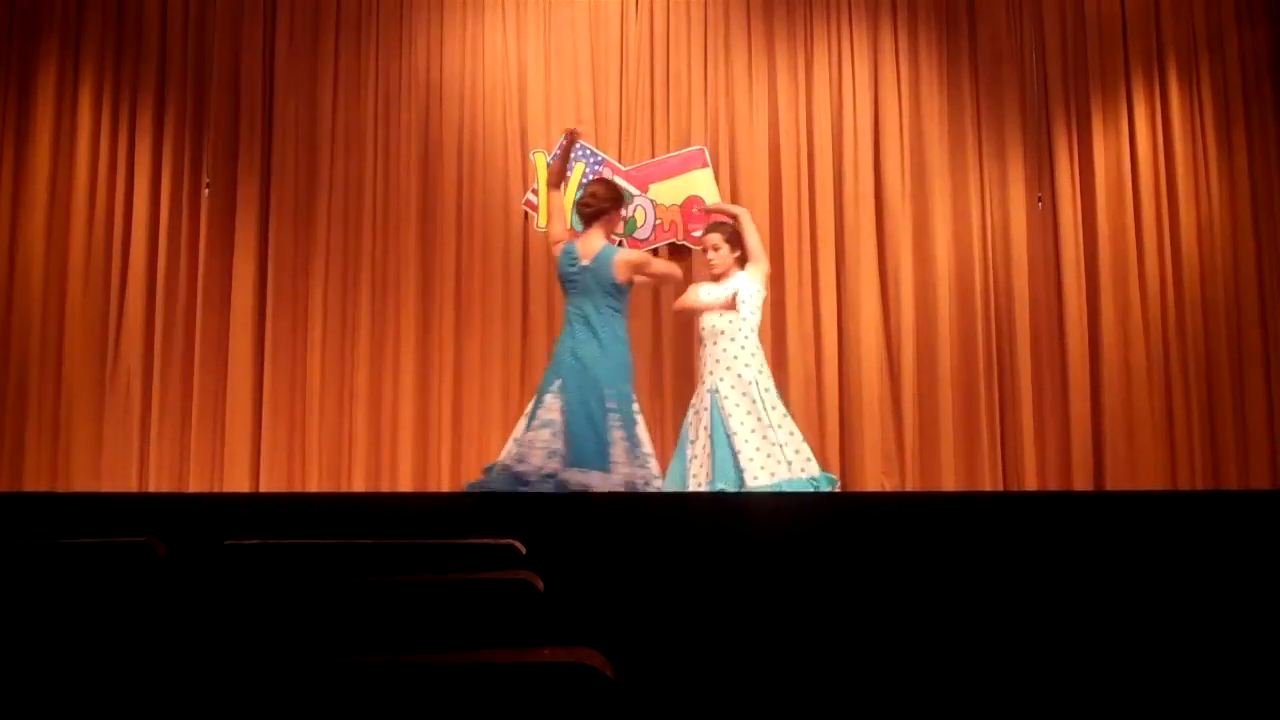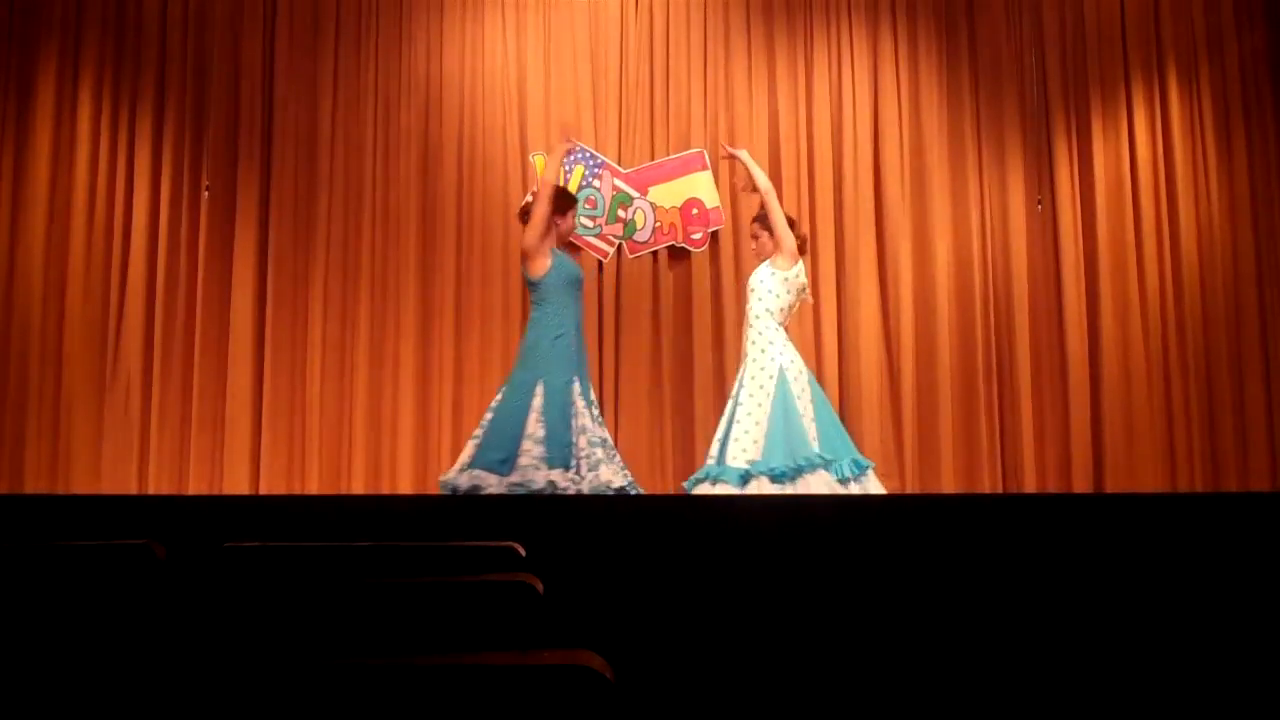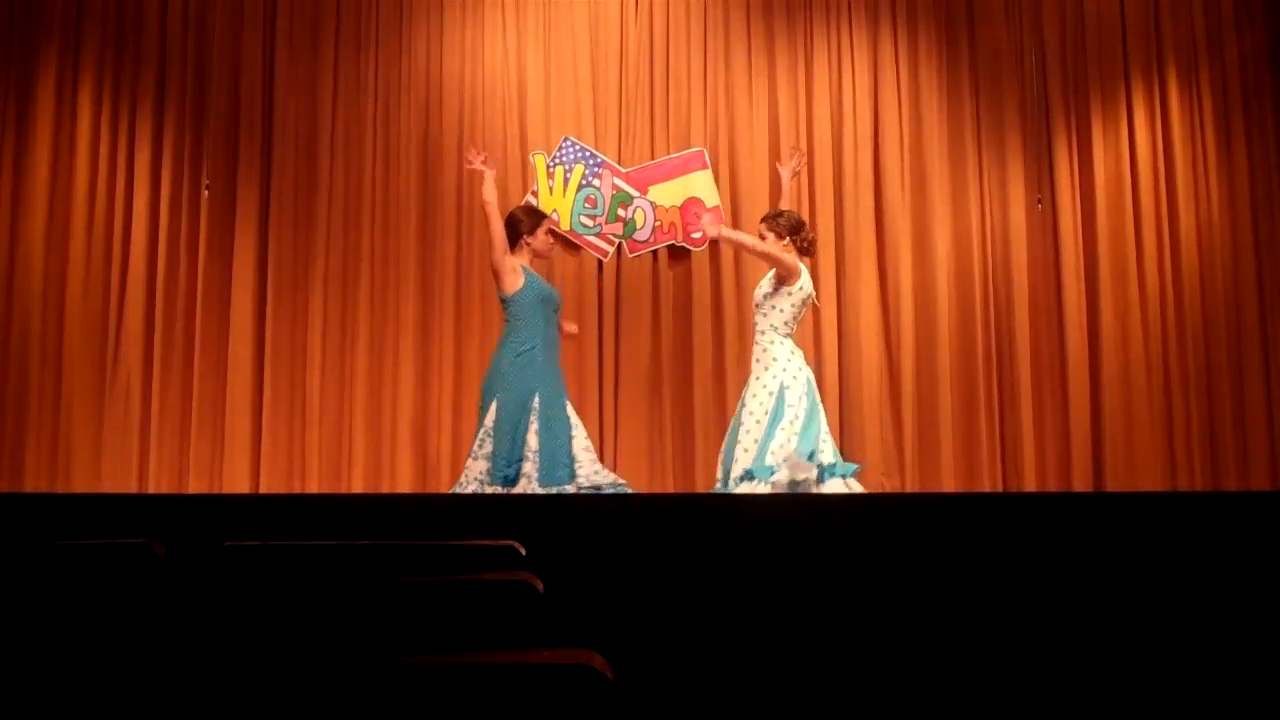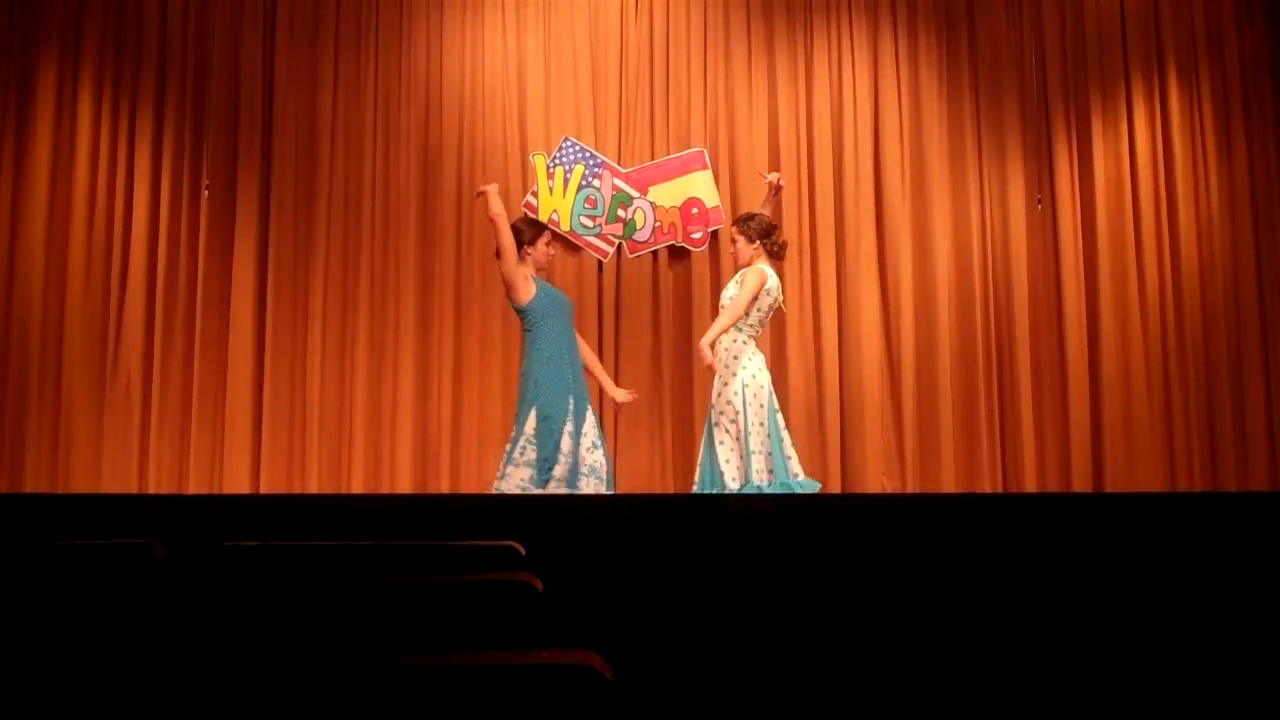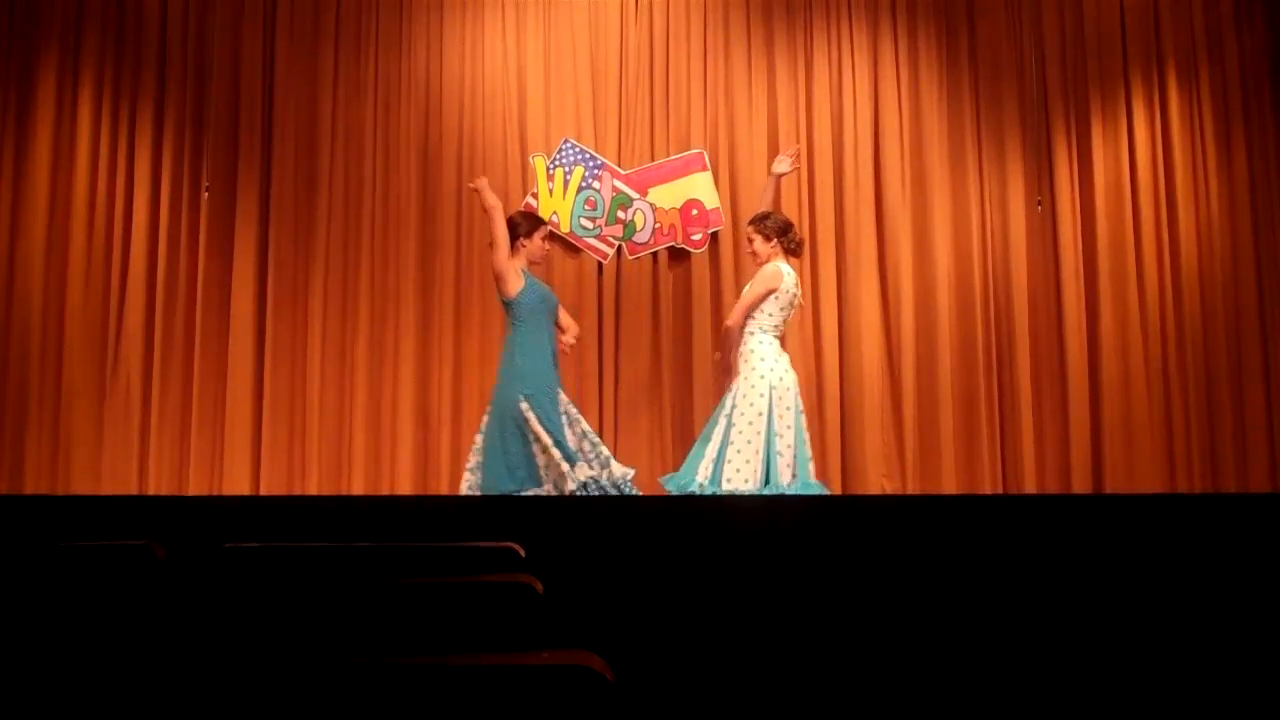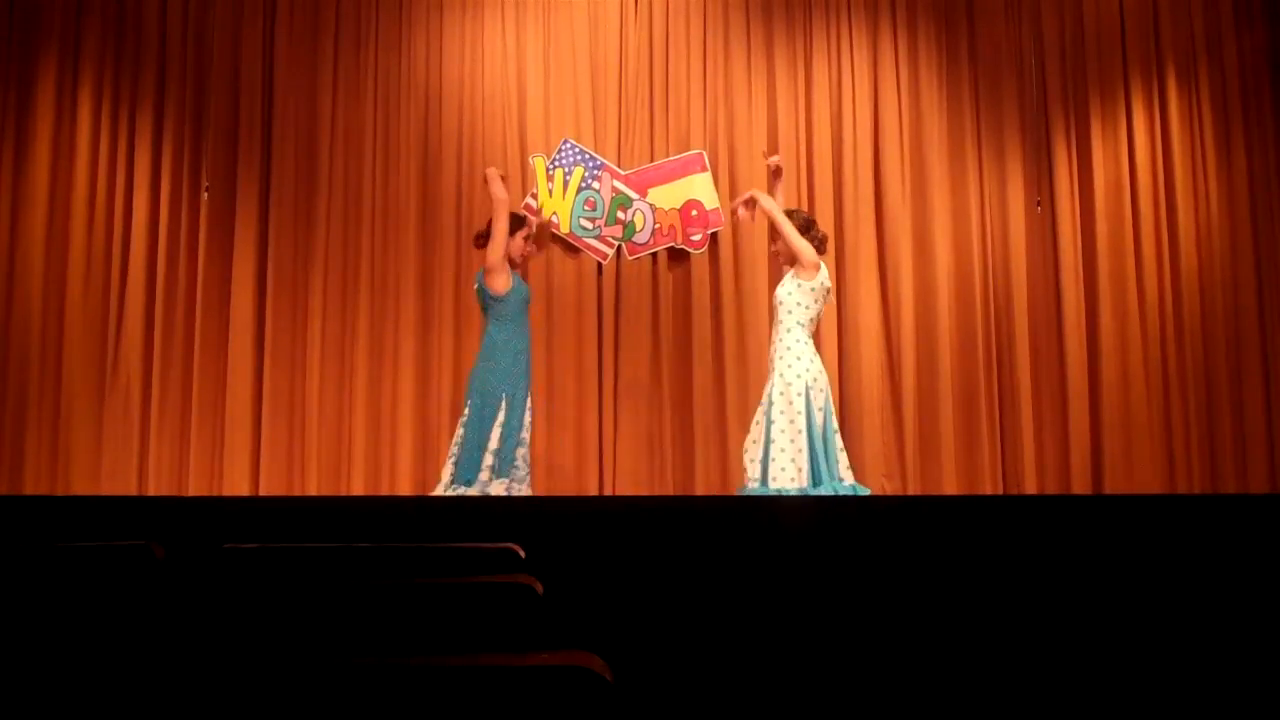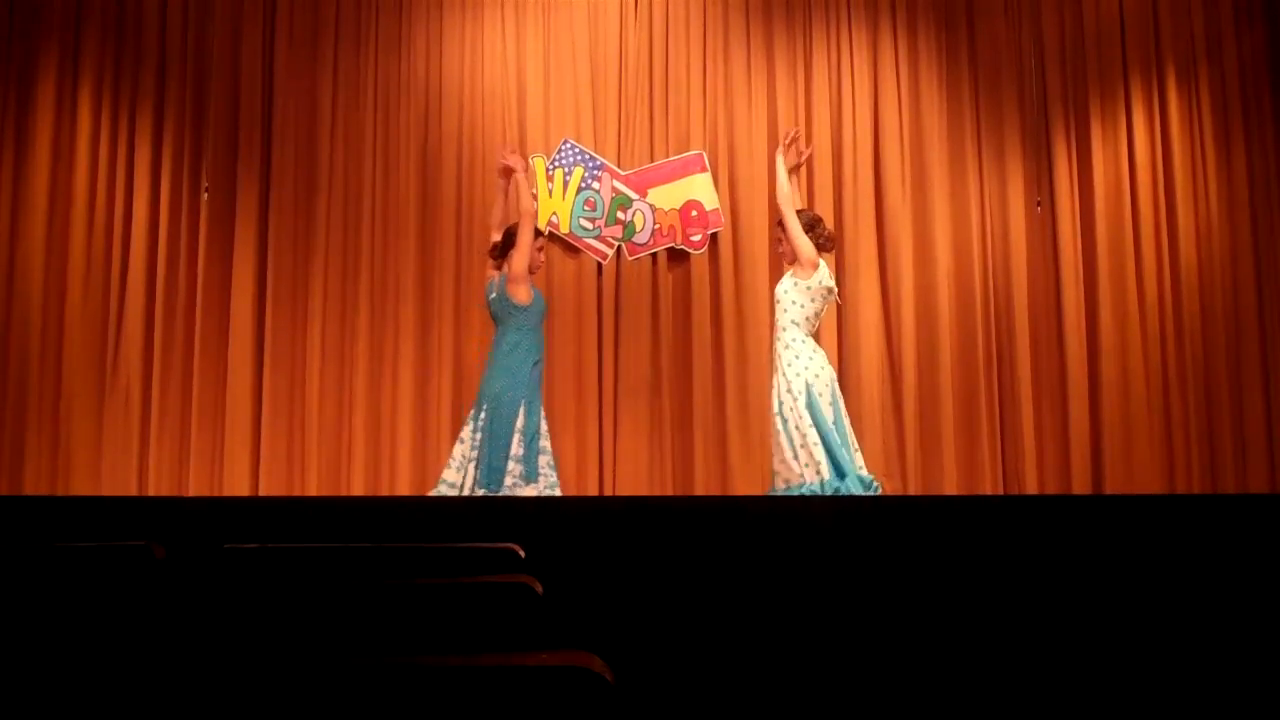
dt=0.5s
person 1, frame 1
left shoulder: (561, 248)
right shoulder: (624, 258)
left elbow: (554, 187)
right elbow: (675, 274)
left wrist: (567, 149)
right wrist: (639, 274)
left hip: (569, 358)
right hip: (609, 362)
left knee: (557, 444)
right knee: (609, 446)
person 1, frame 2
left shoulder: (551, 253)
right shoulder: (534, 250)
left elbow: (552, 196)
right elbow: (545, 190)
left wrist: (559, 152)
right wrist: (559, 153)
left hip: (563, 362)
right hip: (546, 361)
left knee: (561, 439)
right knee: (540, 437)
person 1, frame 3
left shoulder: (533, 278)
right shoulder: (507, 268)
right elbow: (489, 205)
left wrist: (560, 326)
right wrist: (488, 173)
left hip: (543, 384)
right hip: (516, 381)
left knee: (550, 463)
right knee: (510, 463)
person 1, frame 4
left shoulder: (545, 291)
right shoulder: (519, 282)
left elbow: (574, 342)
right elbow: (498, 218)
left wrist: (610, 388)
right wrist: (491, 193)
left hip: (569, 391)
right hip: (545, 389)
left knee: (582, 469)
right knee: (541, 467)
person 1, frame 5
left shoulder: (536, 285)
right shoulder: (508, 274)
left elbow: (571, 325)
right elbow: (494, 208)
left wrist: (569, 336)
right wrist: (483, 189)
left hip: (540, 385)
right hip: (524, 385)
left knee: (533, 466)
right knee: (566, 458)
person 1, frame 6
left shoulder: (504, 275)
right shoulder: (495, 271)
right elbow: (500, 205)
left wrist: (534, 228)
right wrist: (493, 177)
left hip: (506, 382)
right hip: (498, 383)
left knee: (495, 463)
right knee: (494, 465)
person 1, frame 7
left shoulder: (496, 280)
right shoulder: (515, 281)
left elbow: (496, 231)
right elbow: (526, 216)
left wrist: (505, 183)
right wrist: (519, 175)
left hip: (502, 390)
right hip: (513, 392)
left knee: (488, 471)
right knee: (513, 476)
person 2, frame 1
left shoulder: (755, 276)
right shoulder: (701, 290)
left elbow: (743, 214)
right elbow: (680, 304)
left wrist: (719, 209)
right wrist: (716, 302)
left hip: (751, 378)
right hip: (713, 384)
left knee: (769, 456)
right knee: (714, 466)
person 2, frame 2
left shoulder: (788, 257)
right shoulder: (775, 267)
left elbow: (770, 196)
right elbow: (766, 219)
left wrist: (745, 158)
right wrist: (757, 186)
left hip: (772, 361)
right hip: (760, 364)
left knee: (768, 443)
right knee: (759, 441)
person 2, frame 3
left shoulder: (791, 268)
right shoulder: (788, 270)
left elbow: (759, 249)
right elbow: (783, 223)
left wrist: (722, 233)
right wrist: (785, 182)
left hip: (780, 372)
right hip: (773, 370)
left knee: (771, 455)
right knee: (760, 455)
person 2, frame 4
left shoulder: (757, 274)
right shoulder: (764, 272)
left elbow: (738, 307)
right elbow: (761, 226)
left wrist: (708, 338)
right wrist: (773, 194)
left hip: (740, 372)
right hip: (741, 370)
left knee: (748, 459)
right knee: (743, 458)
person 2, frame 5
left shoulder: (773, 273)
right shoulder: (779, 272)
left elbow: (733, 322)
right elbow: (764, 223)
left wrist: (725, 359)
right wrist: (774, 179)
left hip: (762, 373)
right hip: (762, 372)
left knee: (748, 461)
right knee: (760, 461)
person 2, frame 6
left shoulder: (811, 265)
right shoulder: (800, 271)
left elbow: (773, 212)
right elbow: (778, 218)
left wrist: (754, 196)
right wrist: (776, 179)
left hip: (797, 370)
right hip: (790, 370)
left knee: (789, 458)
right knee: (794, 457)
person 2, frame 7
left shoulder: (810, 264)
right shoulder: (813, 271)
left elbow: (785, 209)
right elbow: (795, 217)
left wrist: (781, 163)
right wrist: (790, 173)
left hip: (799, 370)
right hip: (804, 366)
left knee: (813, 460)
right knee: (811, 459)
